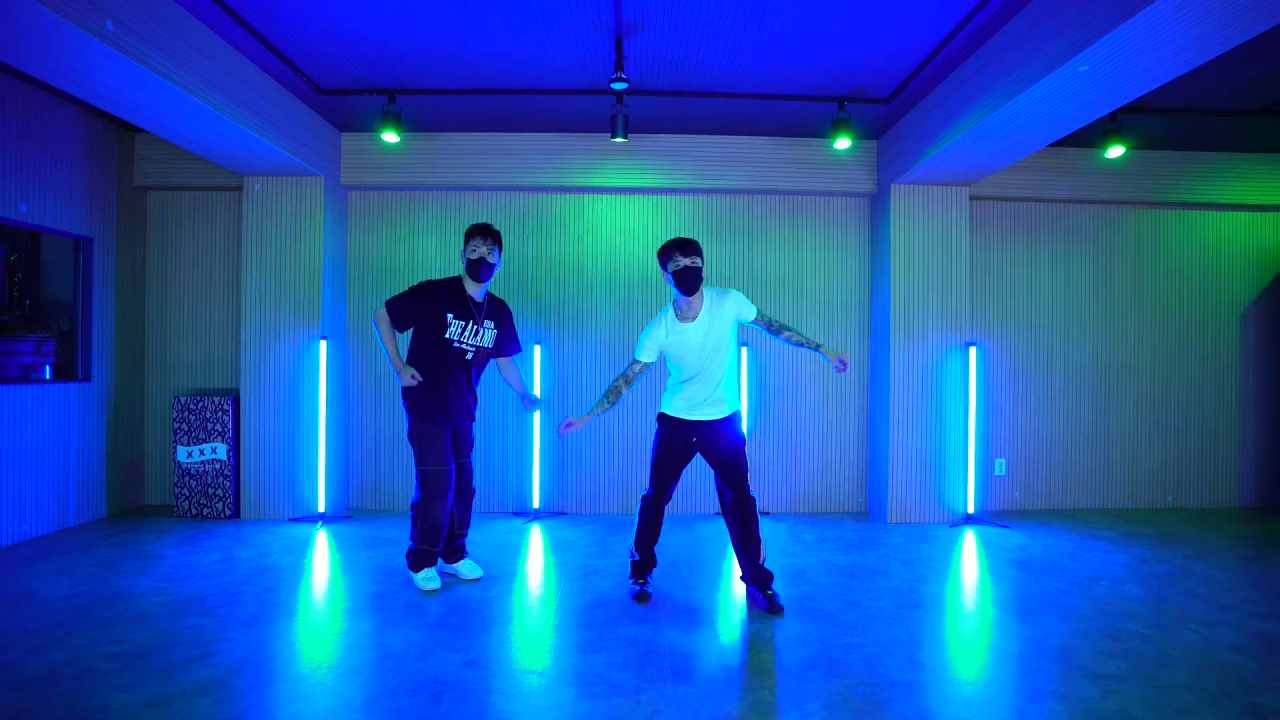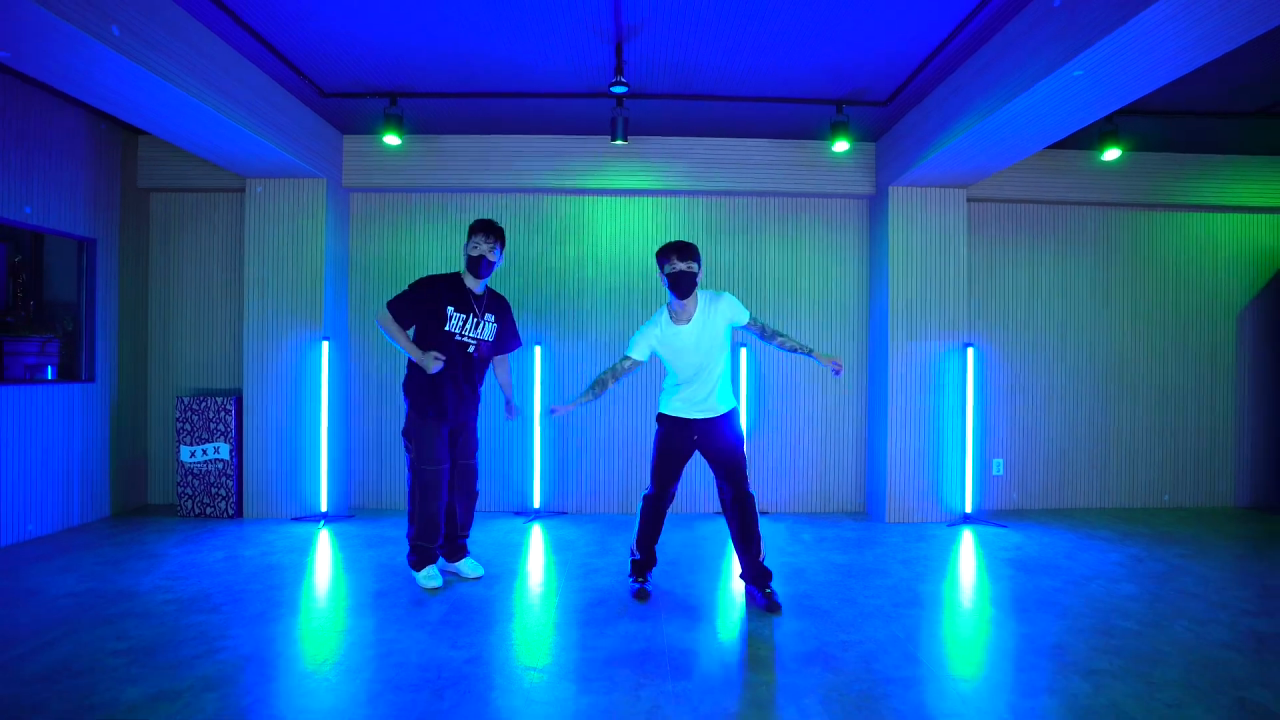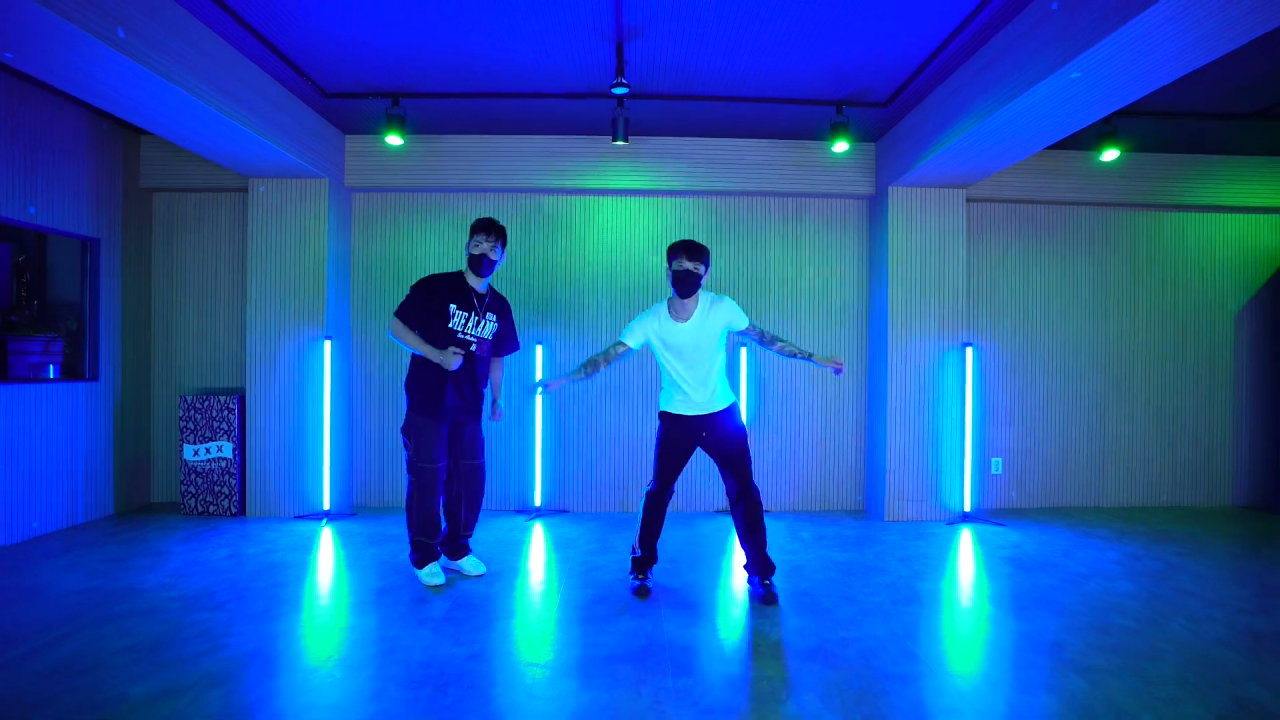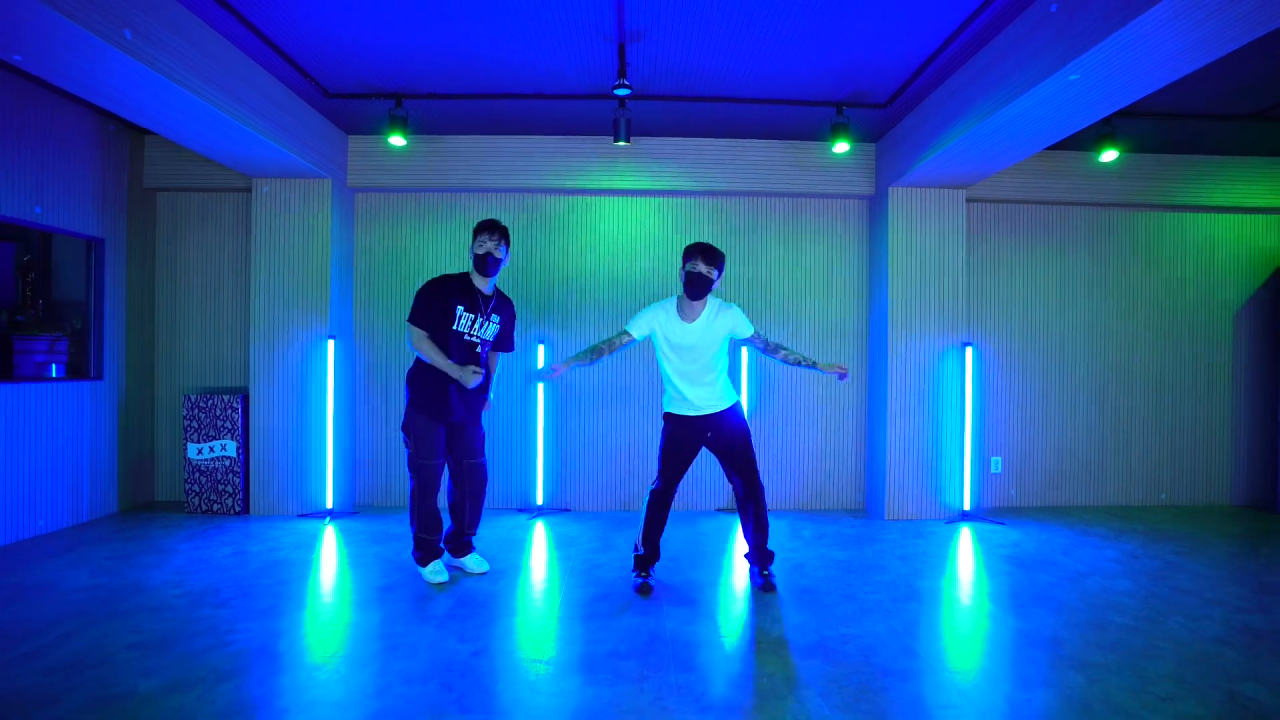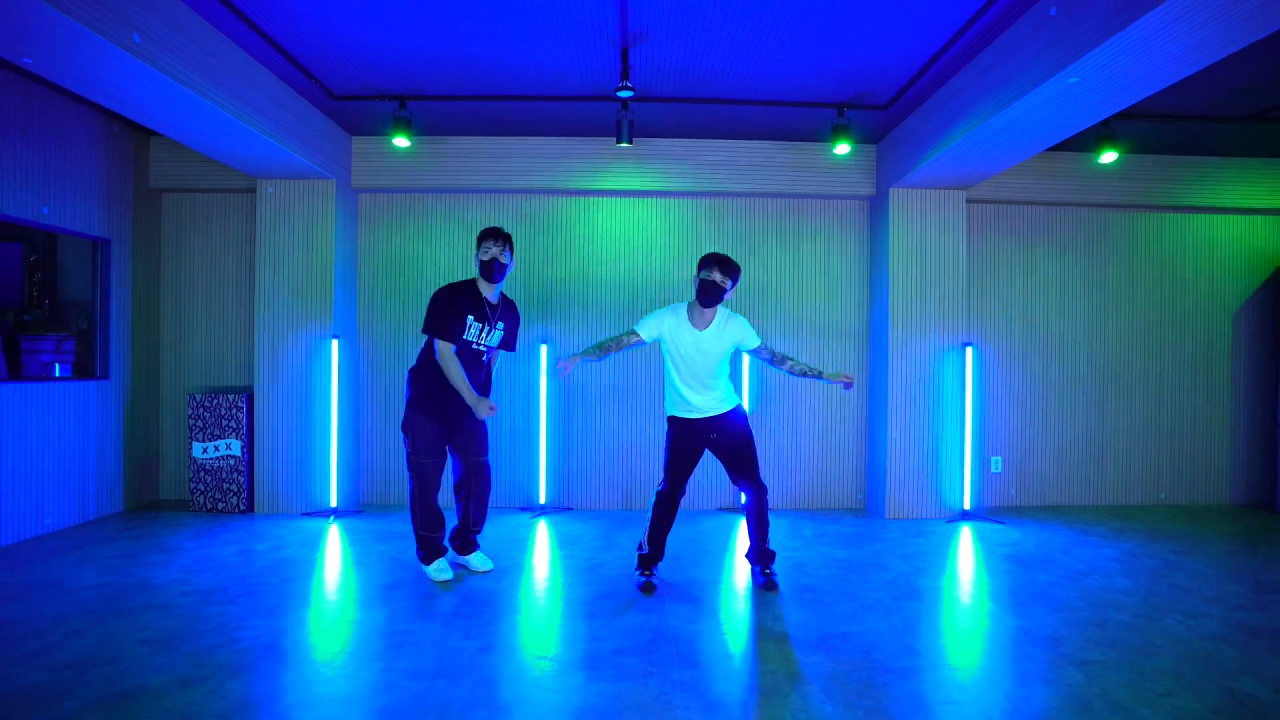
dt=0.1s
person 1, frame 1
left shoulder: (499, 311)
right shoulder: (432, 294)
left elbow: (504, 359)
right elbow: (384, 316)
left wrist: (525, 395)
right wrist: (399, 365)
left hip: (462, 409)
right hip: (427, 407)
left knee: (461, 483)
right knee: (436, 485)
left ankle: (453, 553)
right ankle: (421, 560)
person 1, frame 2
left shoulder: (499, 307)
right shoulder: (433, 289)
left elbow: (500, 358)
right elbow: (387, 318)
left wrist: (510, 398)
right wrist: (418, 356)
left hip: (465, 408)
right hip: (426, 404)
left knee: (464, 482)
right knee: (429, 483)
left ankle: (454, 552)
right ankle: (422, 559)
person 1, frame 3
left shoulder: (500, 307)
right shoulder: (434, 287)
right elbow: (398, 327)
left wrist: (496, 401)
right wrist: (437, 356)
left hip: (466, 407)
right hip: (427, 403)
left knee: (470, 479)
right knee: (427, 481)
left ankle: (456, 549)
right ankle: (424, 556)
person 1, frame 4
left shoulder: (504, 306)
right shoulder: (441, 288)
right elbow: (416, 337)
left wrist: (485, 393)
right wrist: (457, 372)
left hip: (467, 407)
right hip: (427, 402)
left knee: (472, 478)
right knee: (426, 478)
left ankle: (459, 547)
right ankle: (427, 554)
person 1, frame 5
left shoulder: (508, 311)
right shoulder: (450, 297)
right elbow: (444, 353)
left wrist: (484, 395)
right wrist: (474, 400)
left hip: (469, 406)
right hip: (428, 403)
left knee: (477, 477)
right knee: (427, 479)
left ankle: (465, 545)
right ankle: (432, 553)
person 2, frame 1
left shoulder: (730, 302)
right shoulder: (660, 327)
left elbow: (772, 326)
right elbow: (628, 376)
left wrist: (821, 350)
right wrist: (587, 415)
left hip: (723, 420)
right hip: (676, 421)
left knee: (739, 501)
right knee: (656, 496)
left ankle: (757, 581)
right ankle: (640, 571)
person 2, frame 2
left shoulder: (723, 305)
right shoulder: (654, 328)
left elbow: (764, 332)
right elbow: (617, 371)
left wrist: (814, 355)
right wrist: (574, 404)
left hip: (721, 418)
right hip: (675, 421)
left knee: (739, 498)
right knee: (657, 496)
left ankle: (756, 579)
right ankle: (640, 569)
person 2, frame 3
left shoulder: (722, 309)
right shoulder: (651, 321)
left elbow: (763, 339)
right elbow: (609, 354)
left wrist: (813, 358)
right wrist: (564, 379)
left hip: (721, 415)
right hip: (677, 417)
left knee: (745, 490)
right knee: (659, 491)
left ankle: (759, 571)
right ankle: (641, 567)
person 2, frame 4
left shoulder: (728, 315)
right shoulder: (657, 316)
left elbow: (767, 347)
right elbow: (613, 343)
left wrist: (819, 366)
right wrist: (567, 363)
left hip: (725, 414)
right hip: (681, 418)
left knee: (749, 486)
right knee: (663, 489)
left ankle: (760, 562)
right ankle: (644, 564)
person 2, frame 5
left shoulder: (736, 326)
right shoulder: (667, 319)
left elbow: (774, 357)
right elbow: (621, 342)
left wrist: (825, 377)
right wrist: (578, 358)
left hip: (728, 416)
right hip: (684, 420)
left knee: (753, 487)
right knee: (670, 490)
left ankle: (761, 560)
right ankle: (647, 563)
